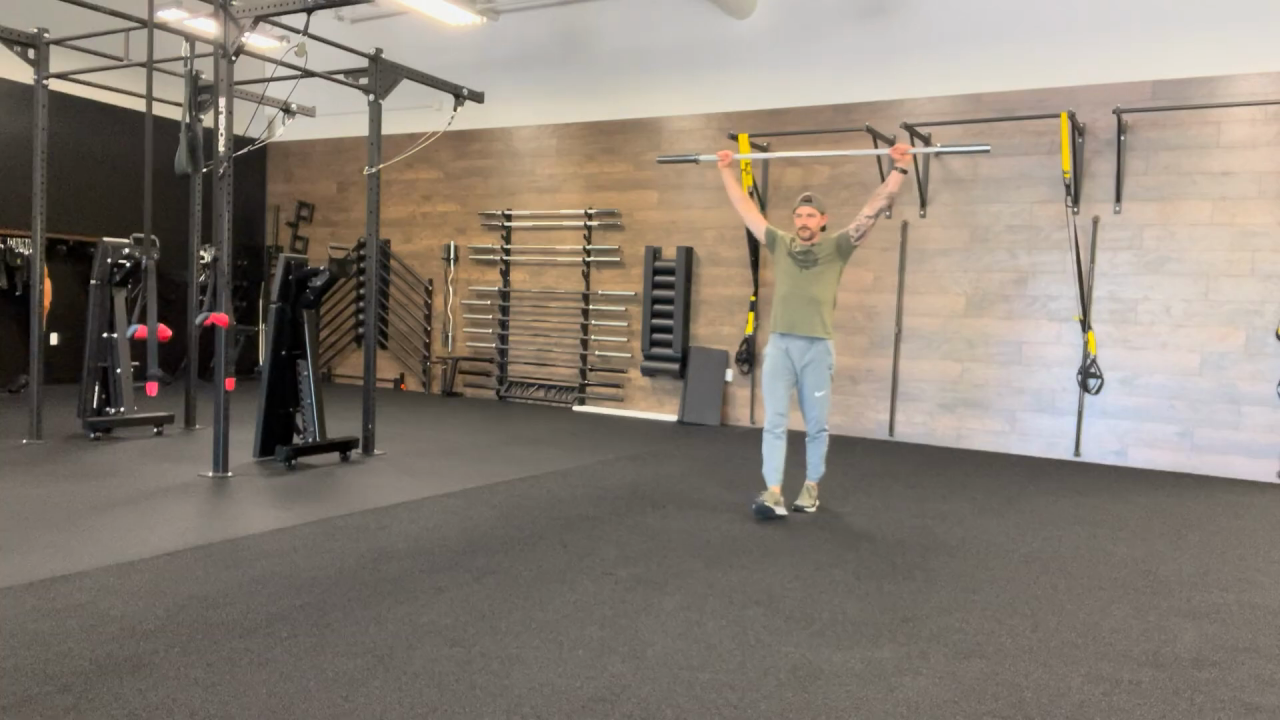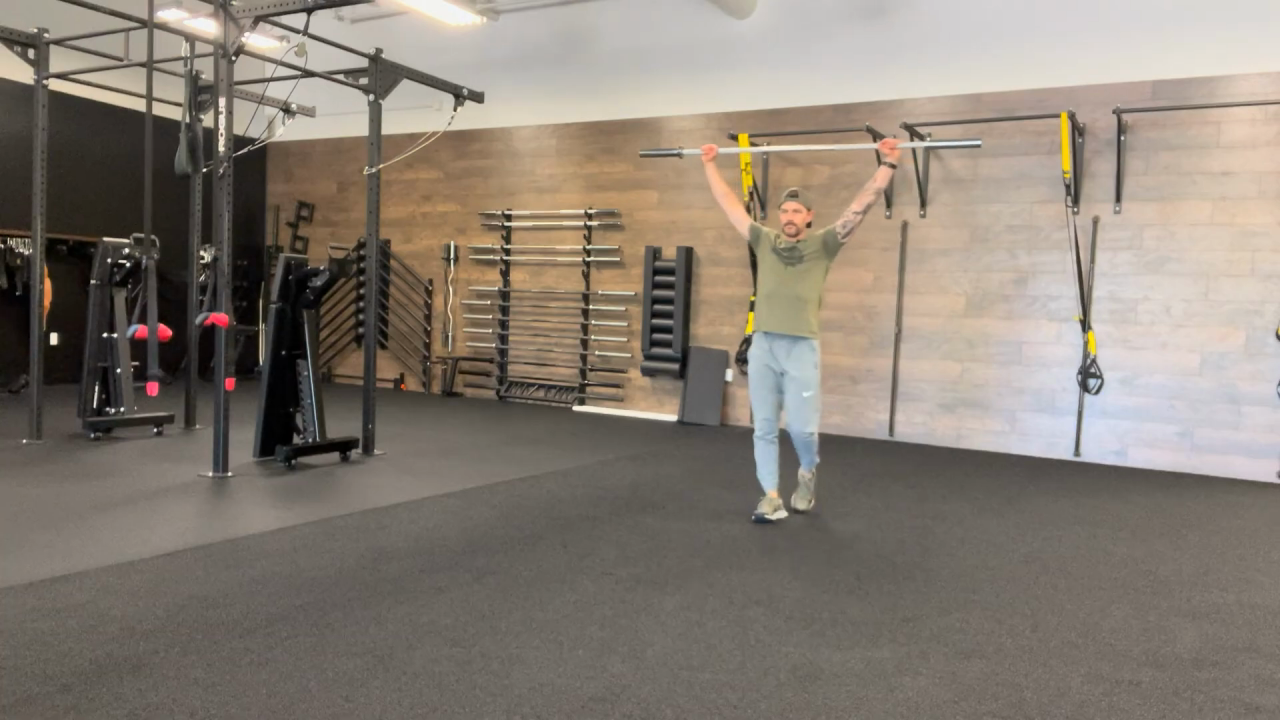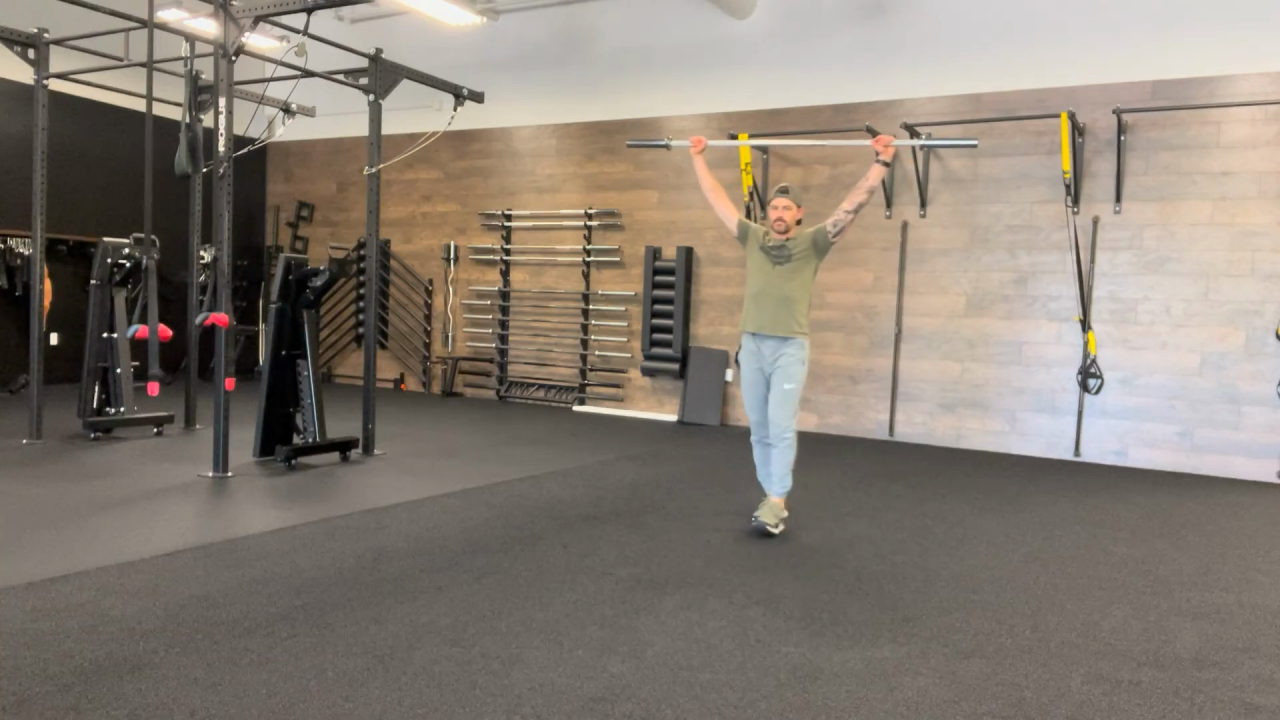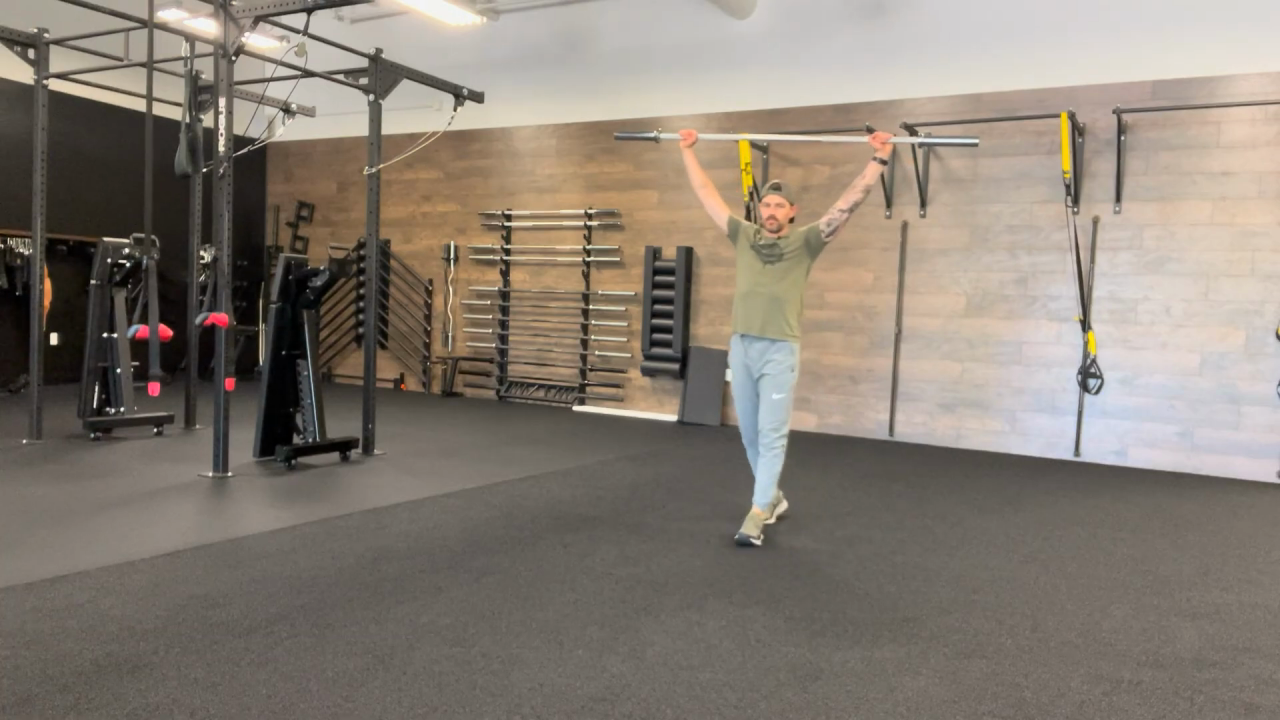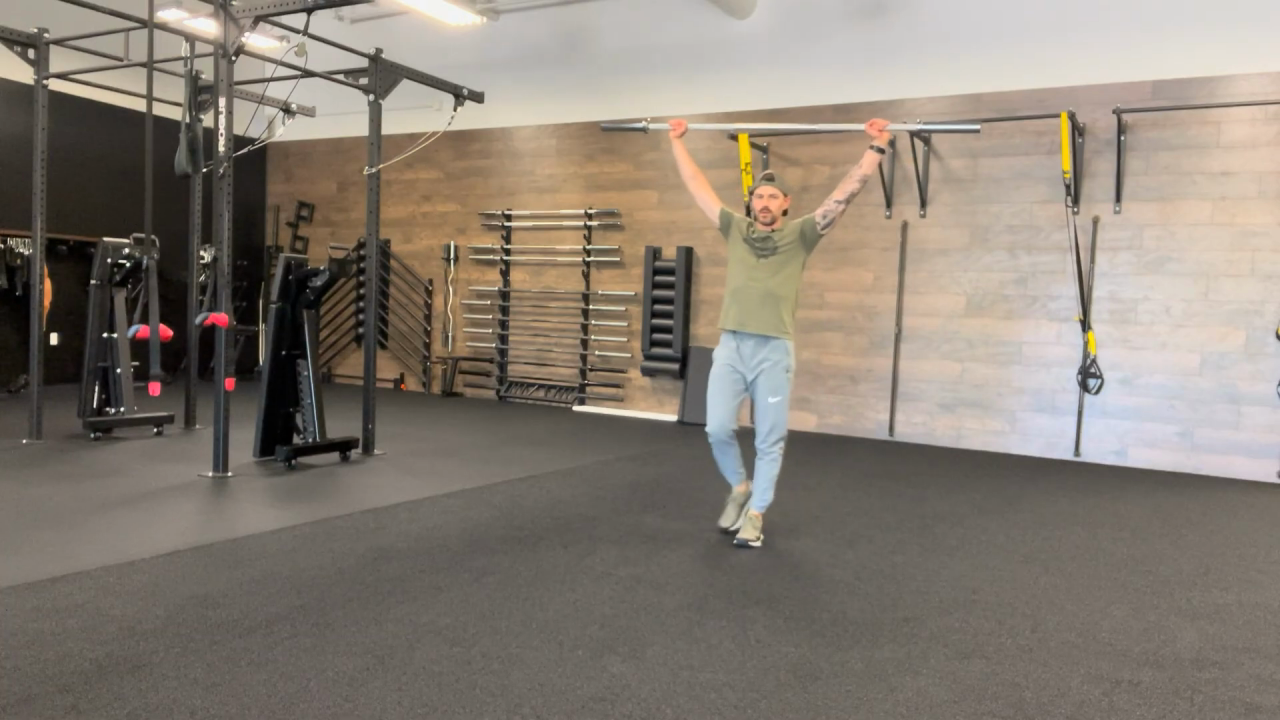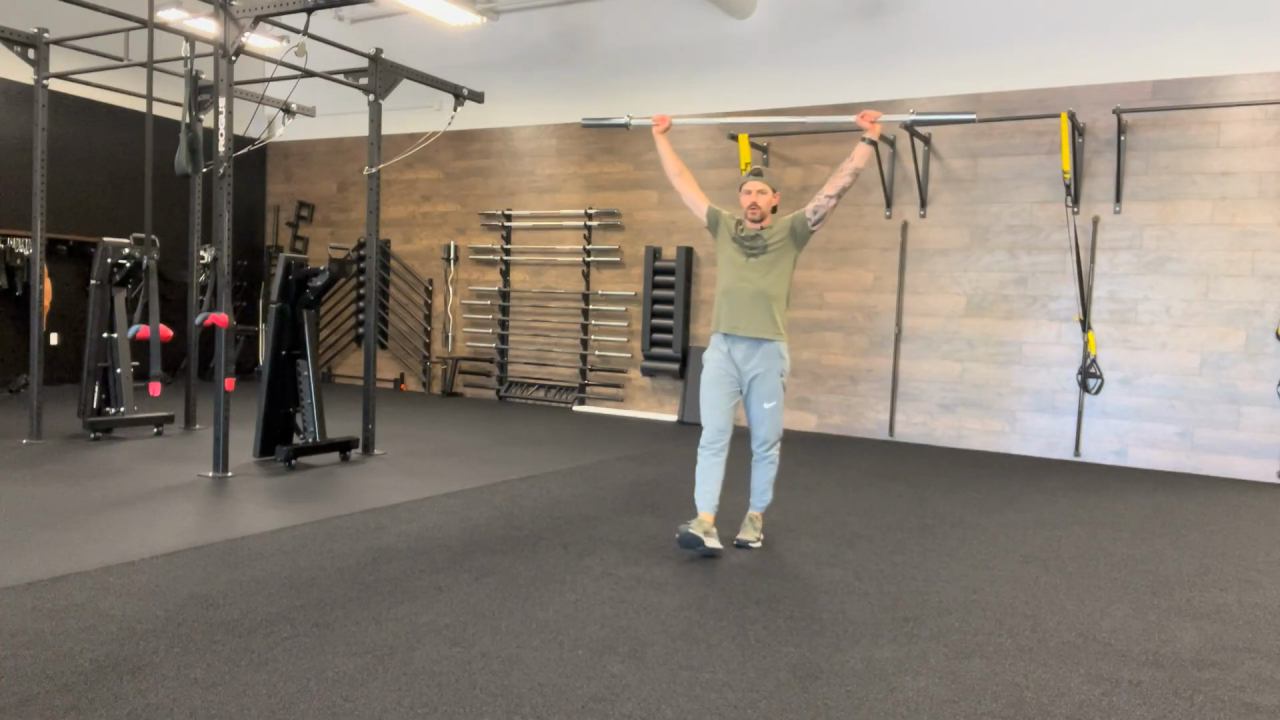
dt=0.3s
person 1, frame 1
left shoulder: (837, 247)
right shoulder: (779, 243)
left elbow: (874, 209)
right elbow: (746, 209)
left wrist: (900, 168)
right wrist: (727, 170)
left hip: (816, 347)
right hip: (779, 344)
left knee: (816, 425)
right knee: (774, 421)
left ankle: (811, 486)
right ankle: (772, 493)
person 1, frame 2
left shoulder: (823, 244)
right shoulder: (764, 241)
left elbow: (862, 204)
right elbow: (729, 203)
left wrist: (889, 163)
right wrist: (710, 165)
left hip: (801, 347)
right hip: (763, 345)
left knee: (801, 427)
right knee: (764, 427)
left ankle: (808, 473)
right ankle: (772, 496)
person 1, frame 3
left shoulder: (813, 242)
right shoulder: (752, 237)
left elbow: (854, 202)
right elbow: (717, 198)
left wrist: (882, 161)
right wrist: (698, 157)
left hip: (790, 346)
right hip: (752, 345)
left knee: (780, 425)
right knee: (760, 430)
left ankle: (777, 503)
right ankle: (771, 497)
person 1, frame 4
left shoulder: (806, 241)
right shoulder: (743, 235)
left elbow: (849, 202)
right elbow: (706, 193)
left wrist: (880, 158)
right wrist: (688, 150)
left hip: (780, 350)
right hip: (741, 346)
left knee: (771, 435)
right knee: (751, 433)
left ankle: (757, 514)
right ankle: (773, 494)
person 1, frame 5
left shoulder: (800, 234)
right shoulder: (735, 228)
left elbow: (846, 192)
right elbow: (696, 185)
left wrist: (877, 146)
right wrist: (677, 141)
left hip: (773, 349)
right hip: (729, 344)
left knee: (768, 440)
right knee: (717, 428)
left ankle: (755, 515)
right ankle: (741, 488)
person 1, frame 6
left shoulder: (791, 231)
right shoulder: (723, 226)
left elbow: (836, 187)
right elbow: (682, 182)
left wrist: (868, 138)
right wrist: (661, 136)
left hip: (767, 350)
right hip: (721, 347)
left knee: (765, 443)
right knee: (713, 437)
left ankle: (755, 517)
right ankle: (705, 523)
